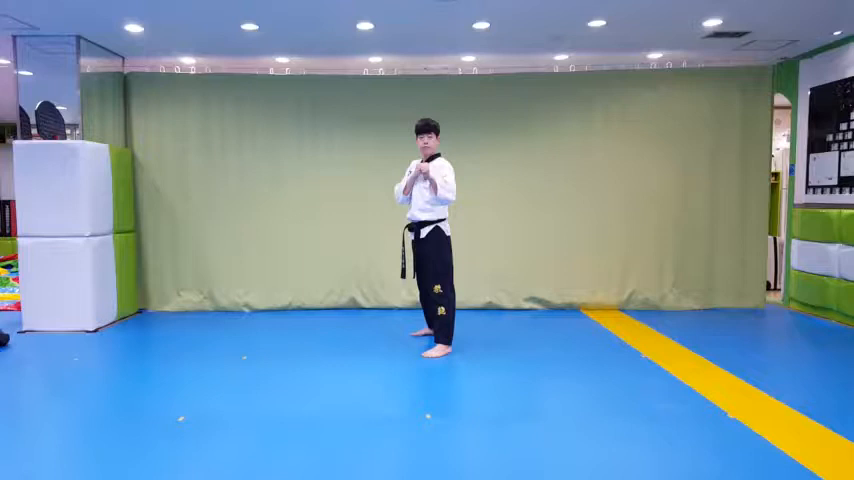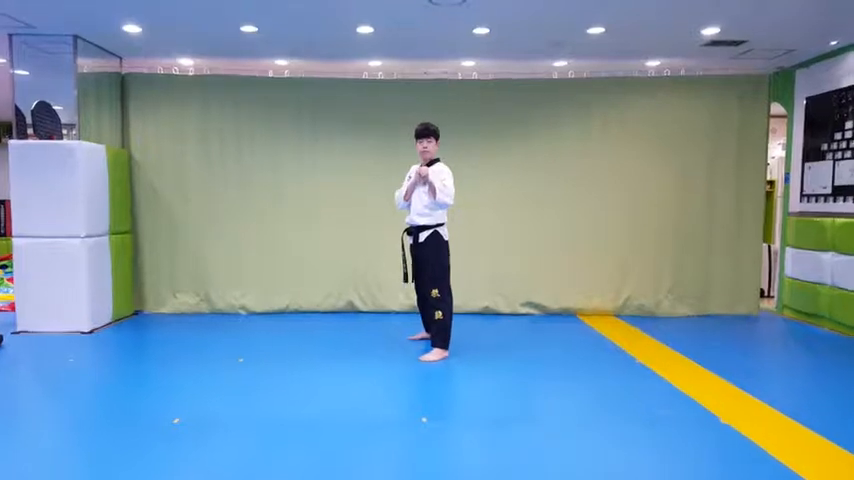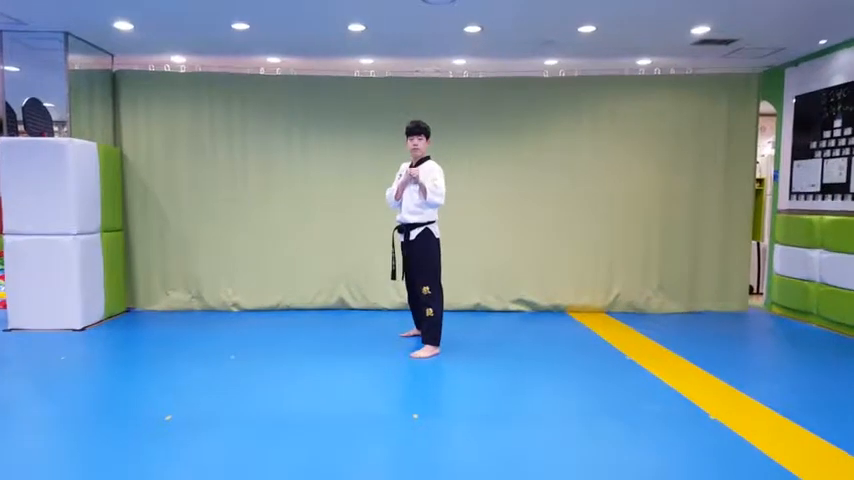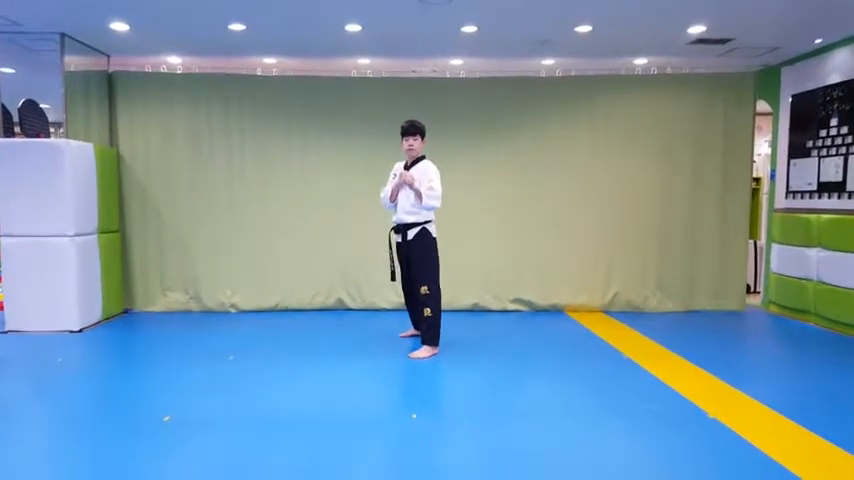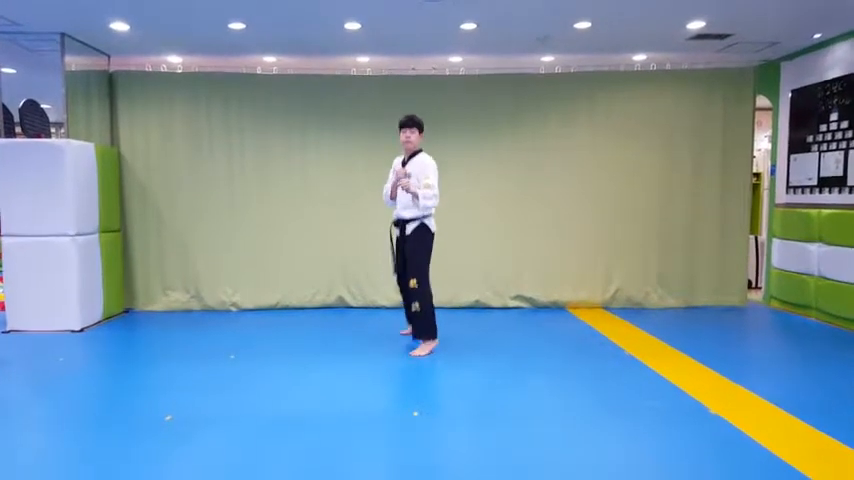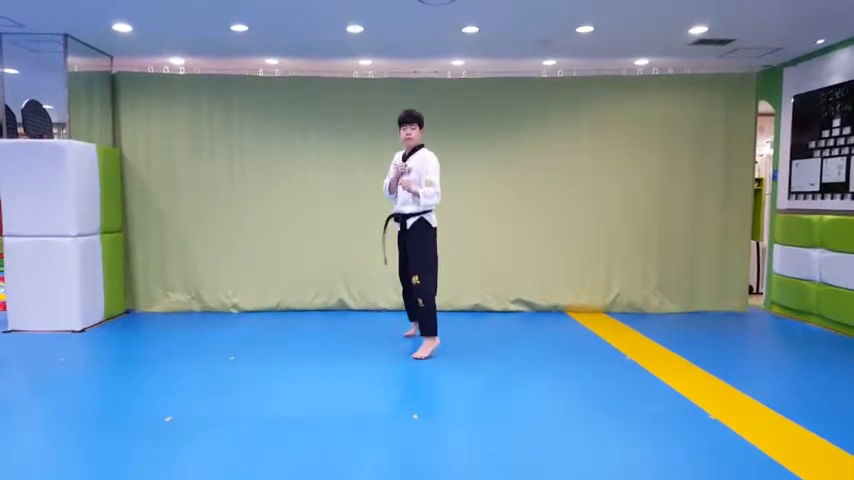
dt=0.5s
person 1, frame 1
left shoulder: (442, 165)
right shoulder: (414, 166)
left elbow: (448, 196)
right elbow: (400, 197)
left wrist: (430, 176)
right wrist: (413, 177)
left hip: (436, 231)
right hip: (418, 232)
left knee: (440, 284)
right knee: (424, 282)
left ankle: (444, 342)
right ankle: (433, 325)
person 1, frame 2
left shoulder: (442, 170)
right shoulder: (413, 171)
left elbow: (446, 200)
right elbow: (401, 203)
left wrist: (429, 180)
right wrist: (414, 182)
left hip: (433, 236)
right hip: (416, 236)
left knee: (437, 288)
right knee: (422, 286)
left ankle: (441, 347)
right ankle: (430, 329)
person 1, frame 3
left shoulder: (433, 168)
right shoulder: (404, 169)
left elbow: (437, 199)
right elbow: (392, 201)
left wrist: (420, 181)
right wrist: (404, 182)
left hip: (425, 234)
right hip: (406, 234)
left knee: (429, 286)
right knee: (412, 283)
left ankle: (432, 344)
right ankle: (421, 326)
person 1, frame 4
left shoulder: (428, 168)
right shoulder: (397, 168)
left elbow: (434, 202)
right elbow: (387, 202)
left wrist: (414, 186)
right wrist: (398, 184)
left hip: (421, 233)
right hip: (402, 234)
left knee: (426, 286)
right knee: (409, 284)
left ankle: (431, 344)
right ankle: (418, 326)
person 1, frame 5
left shoulder: (426, 162)
right shoulder: (398, 163)
left elbow: (432, 199)
right elbow: (389, 199)
left wrist: (412, 190)
right wrist: (395, 182)
left hip: (420, 228)
right hip: (402, 228)
left knee: (418, 281)
right knee: (404, 279)
left ankle: (428, 337)
right ankle: (415, 323)
person 1, frame 6
left shoulder: (428, 158)
right shoulder: (398, 157)
left elbow: (434, 196)
right elbow: (388, 193)
left wrist: (414, 189)
right wrist: (396, 176)
left hip: (422, 223)
right hip: (404, 223)
left knee: (422, 278)
right knee: (407, 276)
left ankle: (430, 336)
right ankle: (417, 321)
